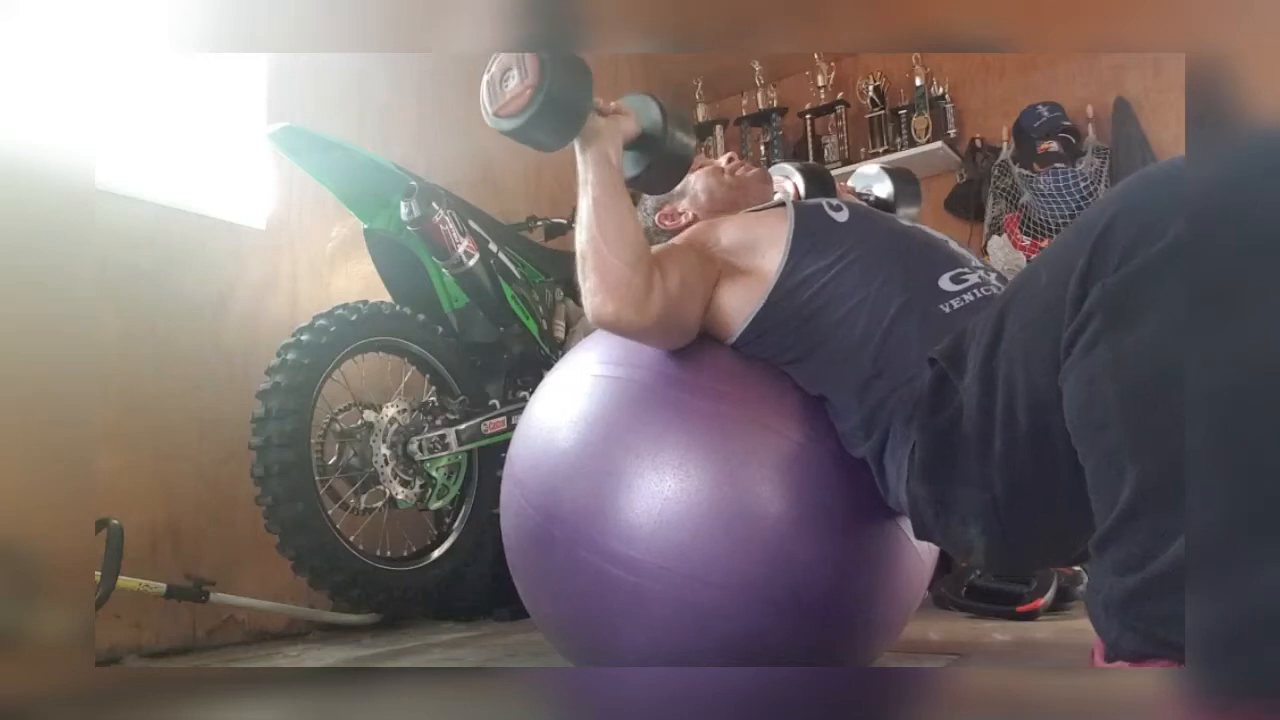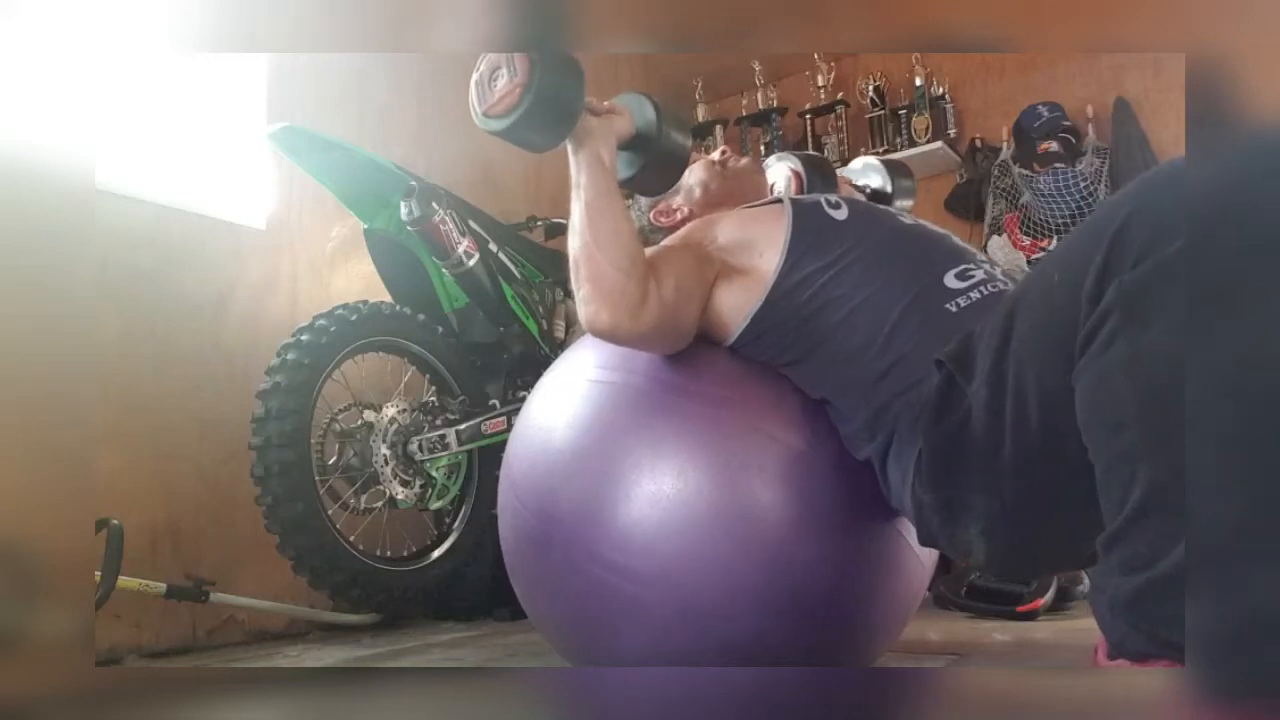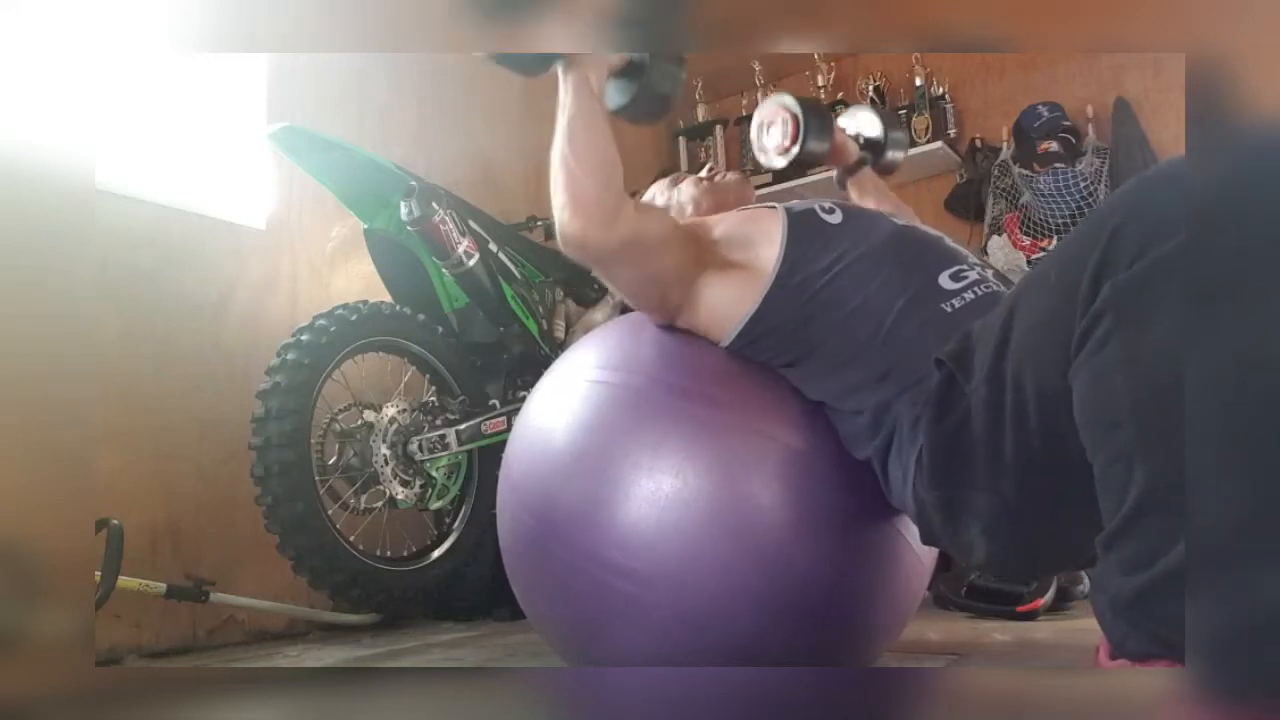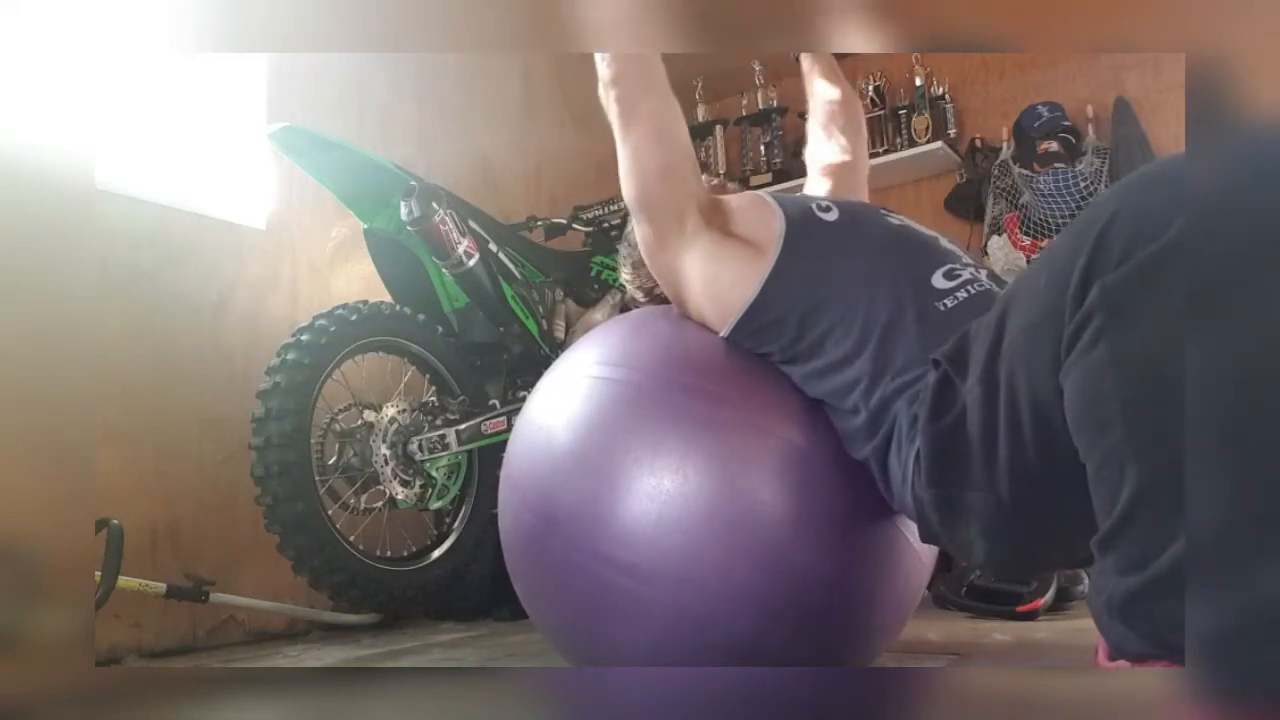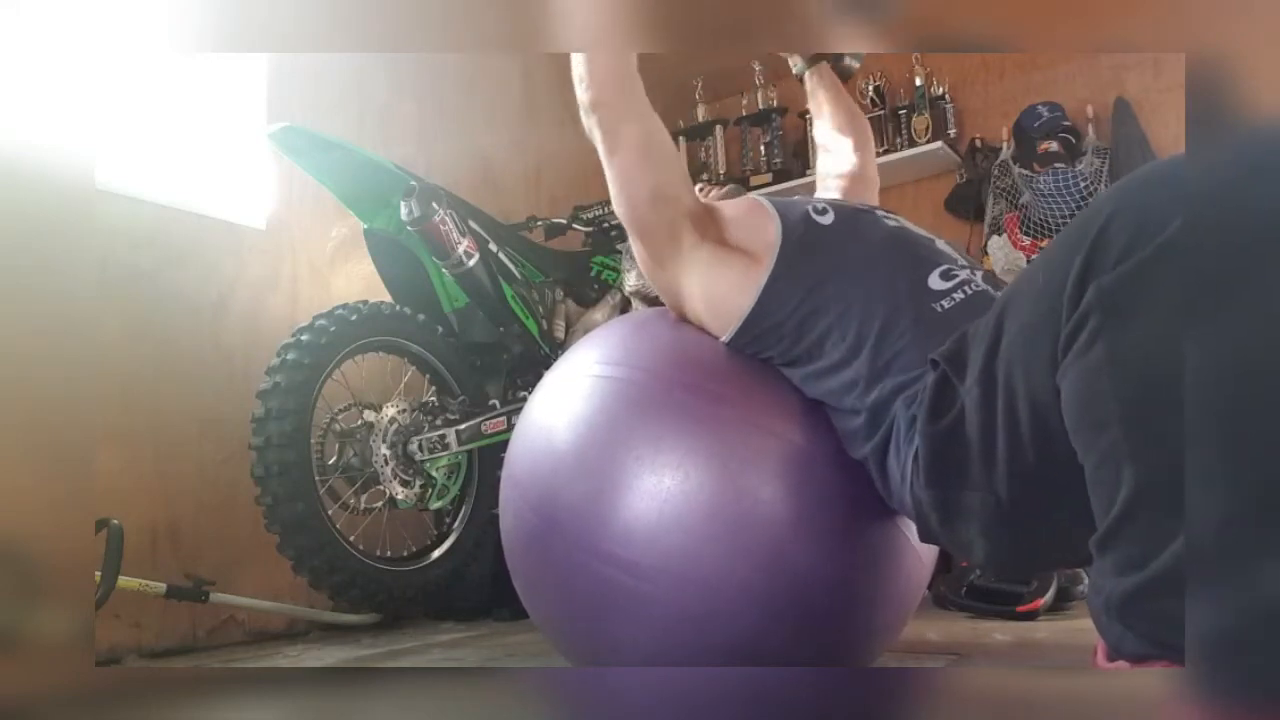
dt=0.5s
person 1, frame 1
left shoulder: (803, 235)
right shoulder: (707, 251)
right elbow: (621, 300)
left wrist: (855, 212)
right wrist: (598, 148)
right hip: (967, 431)
right knee: (1158, 214)
person 1, frame 2
left shoulder: (796, 231)
right shoulder: (701, 248)
right elbow: (616, 309)
left wrist: (853, 208)
right wrist: (592, 147)
right hip: (971, 426)
person 1, frame 3
left shoulder: (792, 239)
right shoulder: (694, 260)
left elbow: (891, 238)
right elbow: (591, 222)
left wrist: (850, 161)
right wrist: (581, 79)
right hip: (966, 428)
right ankle: (1152, 641)
person 1, frame 4
right shoulder: (689, 242)
left elbow: (839, 136)
right elbow: (627, 89)
left wrist: (812, 54)
right hip: (964, 431)
right knee: (1163, 208)
right ankle: (1153, 641)
person 1, frame 5
left shoulder: (800, 232)
right shoulder: (690, 252)
left elbow: (850, 149)
right elbow: (608, 105)
left wrist: (810, 63)
right hip: (964, 433)
right knee: (1159, 209)
right ankle: (1151, 645)
